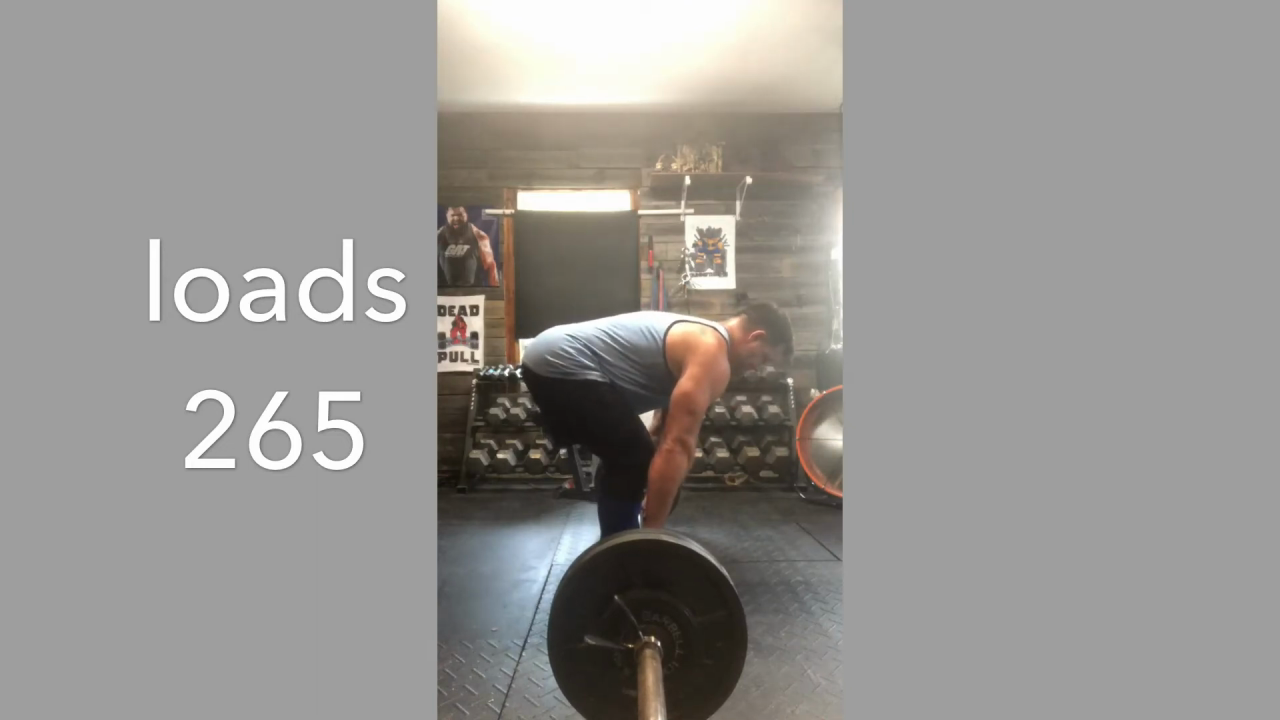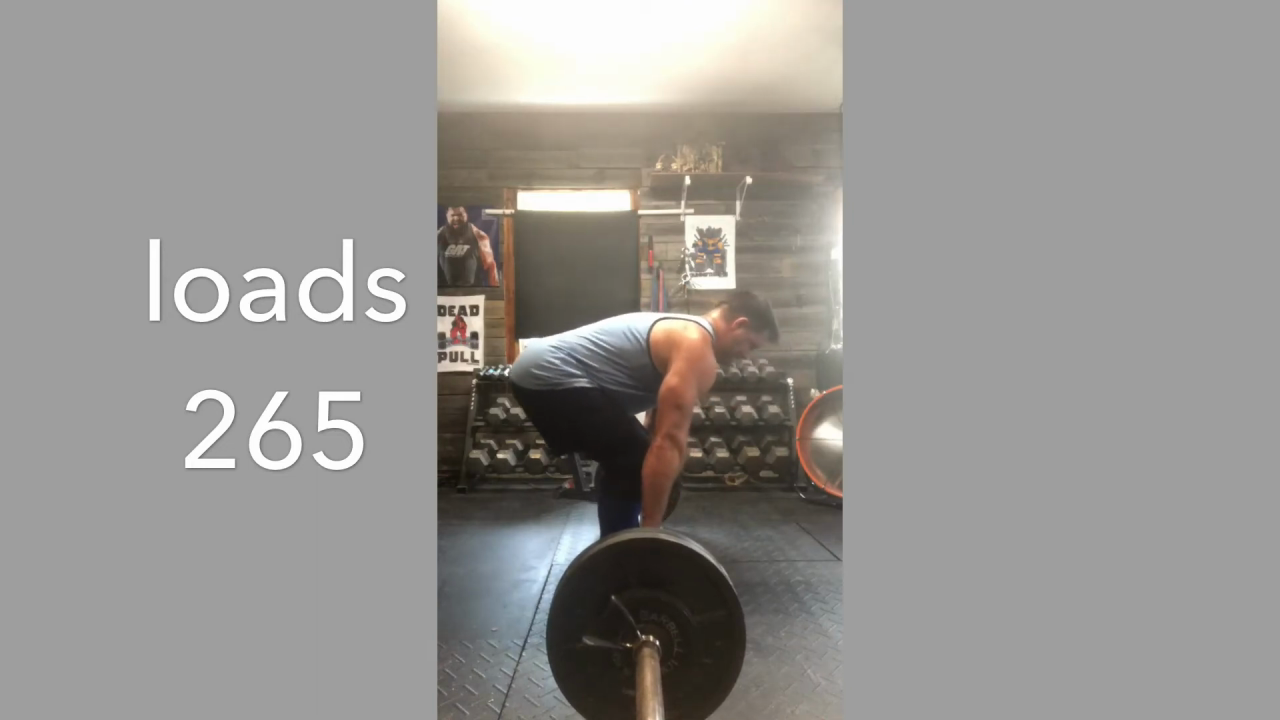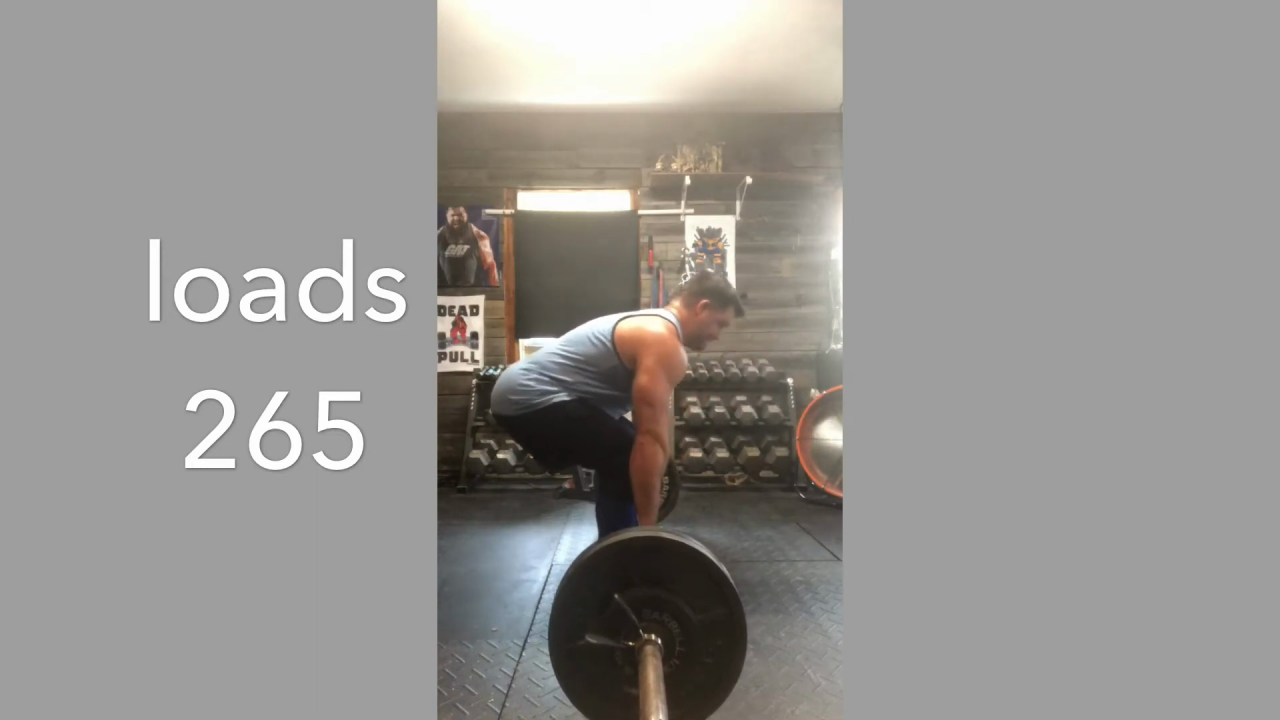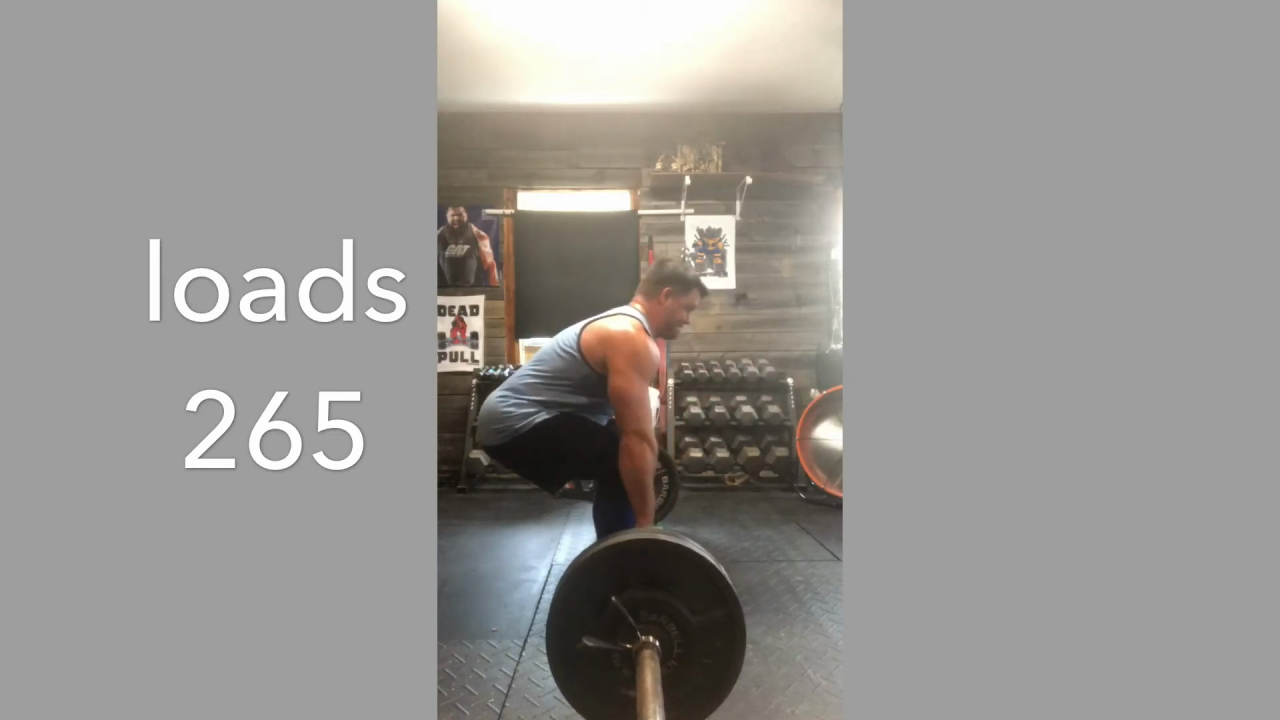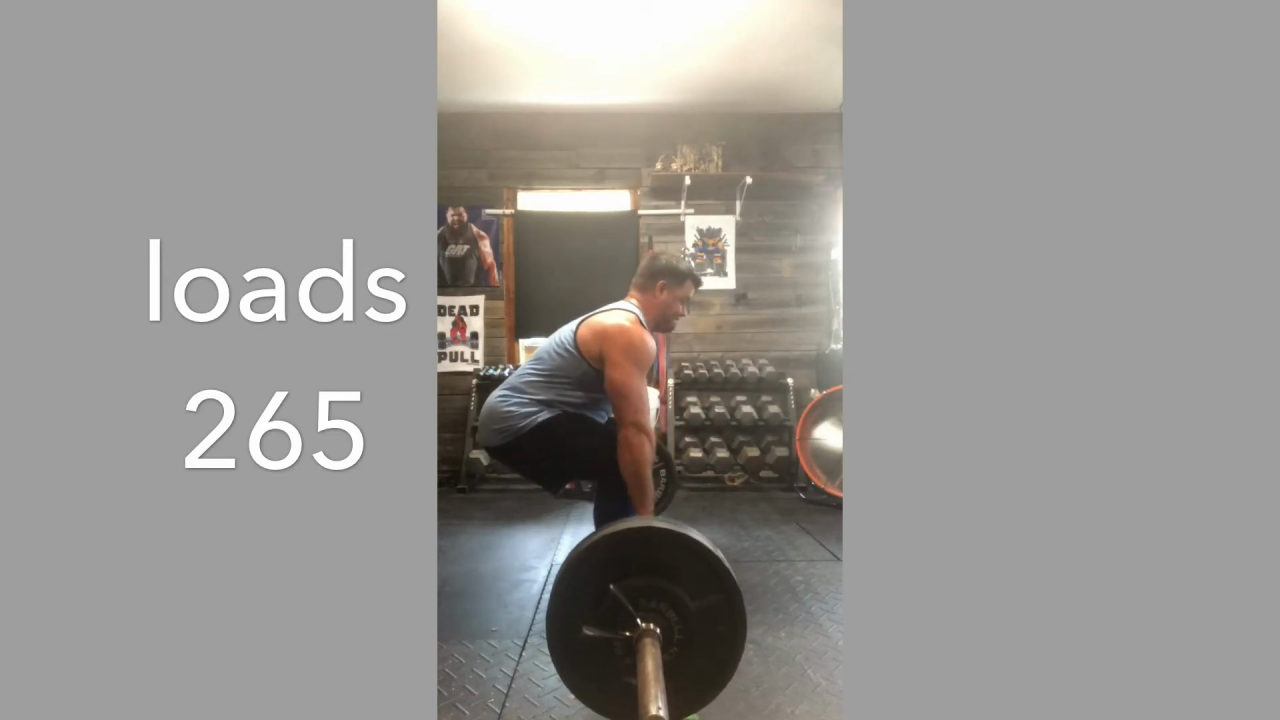
dt=0.5s
person 1, frame 1
left shoulder: (700, 337)
right shoulder: (712, 354)
left elbow: (667, 434)
right elbow: (677, 446)
right wrist: (652, 530)
left hip: (548, 357)
right hip: (562, 365)
left knee: (626, 458)
right knee: (634, 461)
person 1, frame 2
left shoulder: (684, 332)
right shoulder: (697, 348)
left elbow: (661, 431)
right elbow: (669, 442)
right wrist: (650, 529)
left hip: (538, 368)
right hip: (549, 375)
left knee: (626, 459)
right knee: (633, 463)
person 1, frame 3
left shoulder: (654, 327)
right shoulder: (664, 342)
left elbow: (644, 433)
right elbow: (652, 439)
right wrist: (647, 526)
left hip: (523, 390)
right hip: (529, 397)
left knee: (621, 459)
right knee: (627, 465)
person 1, frame 4
left shoulder: (623, 326)
right shoulder: (632, 340)
left elbow: (630, 430)
right elbow: (637, 437)
right wrist: (645, 525)
left hip: (514, 416)
right hip: (515, 424)
left knee: (618, 462)
right knee: (623, 468)
person 1, frame 5
left shoulder: (620, 322)
right shoulder: (630, 334)
left elbow: (627, 423)
right elbow: (634, 429)
right wrist: (645, 514)
left hip: (516, 418)
right hip: (517, 423)
left knee: (619, 463)
right knee: (623, 468)
